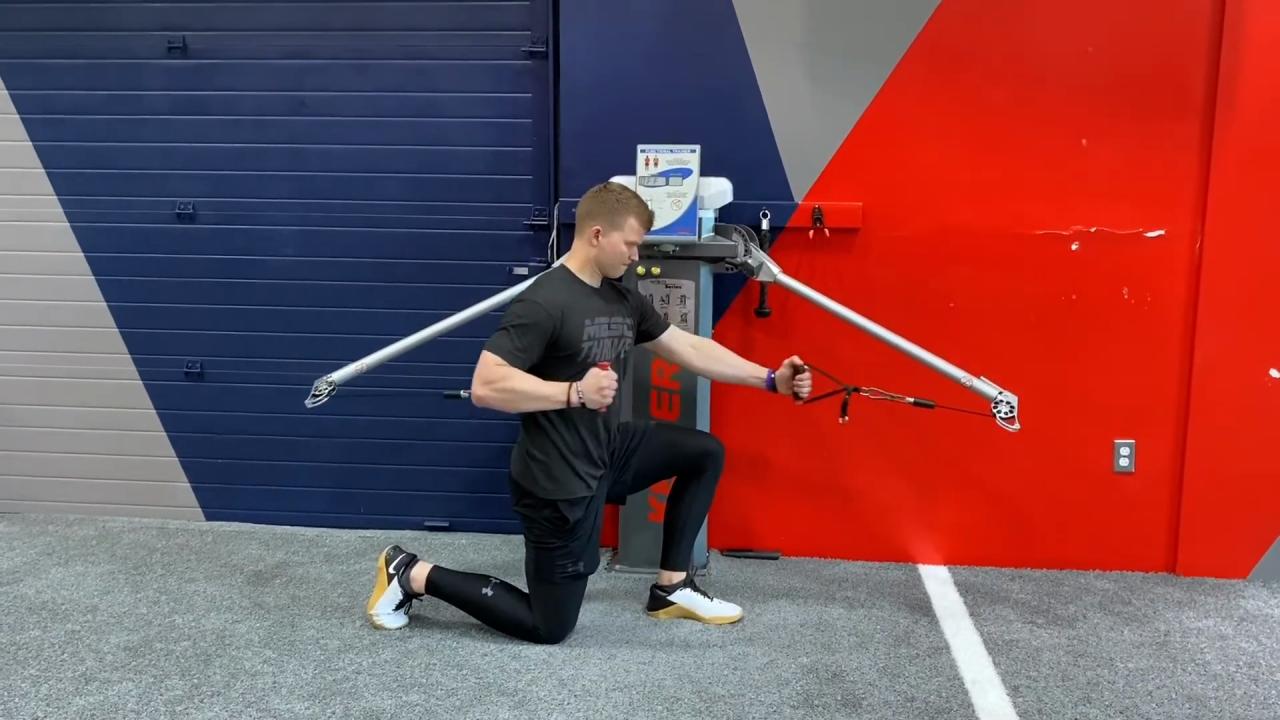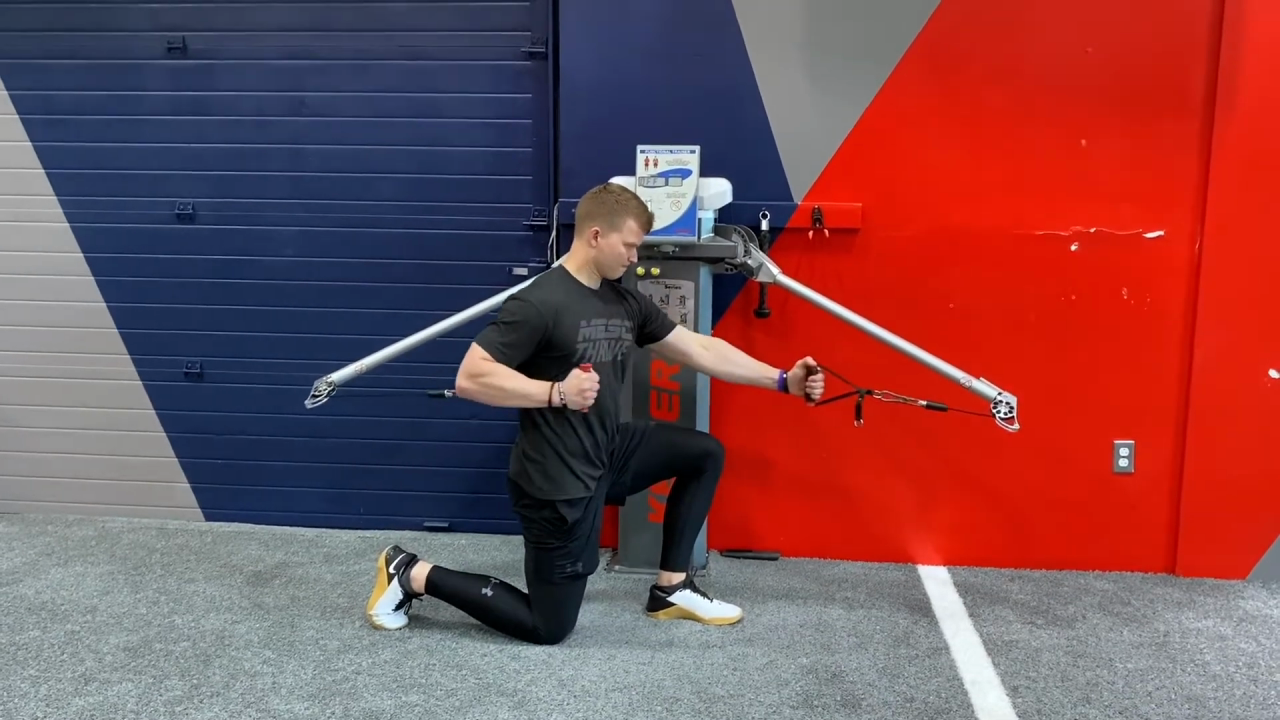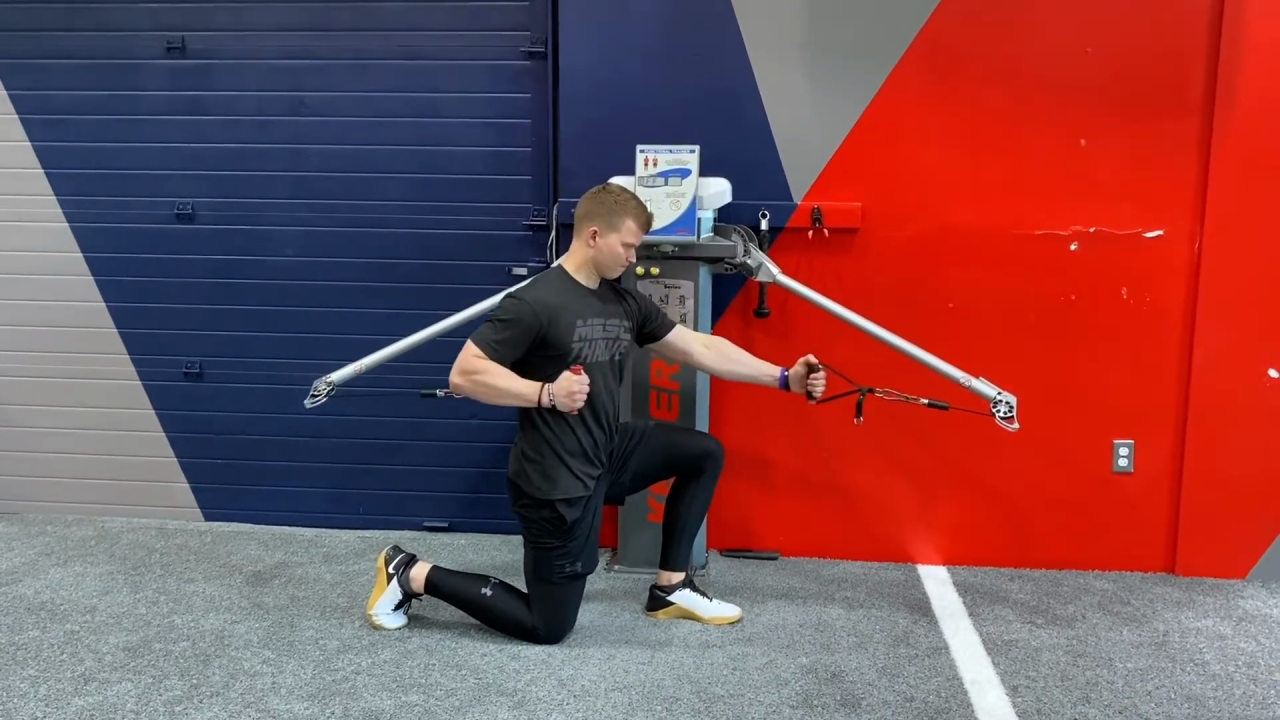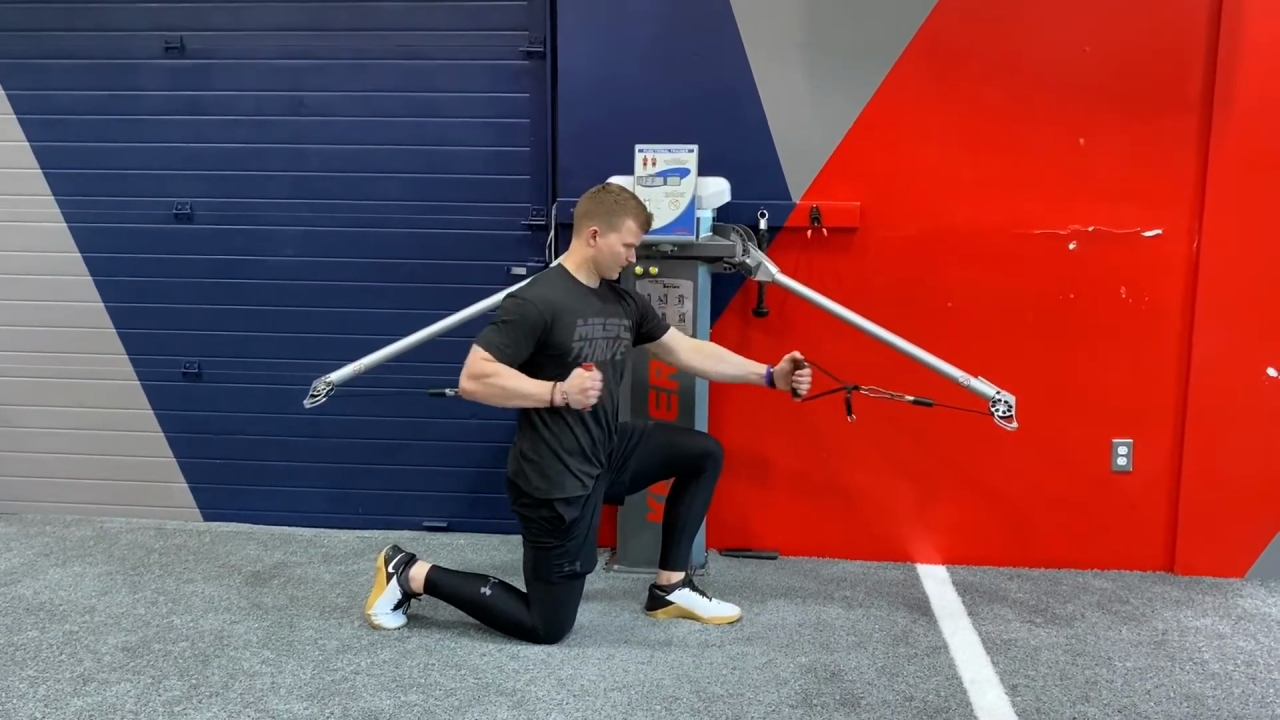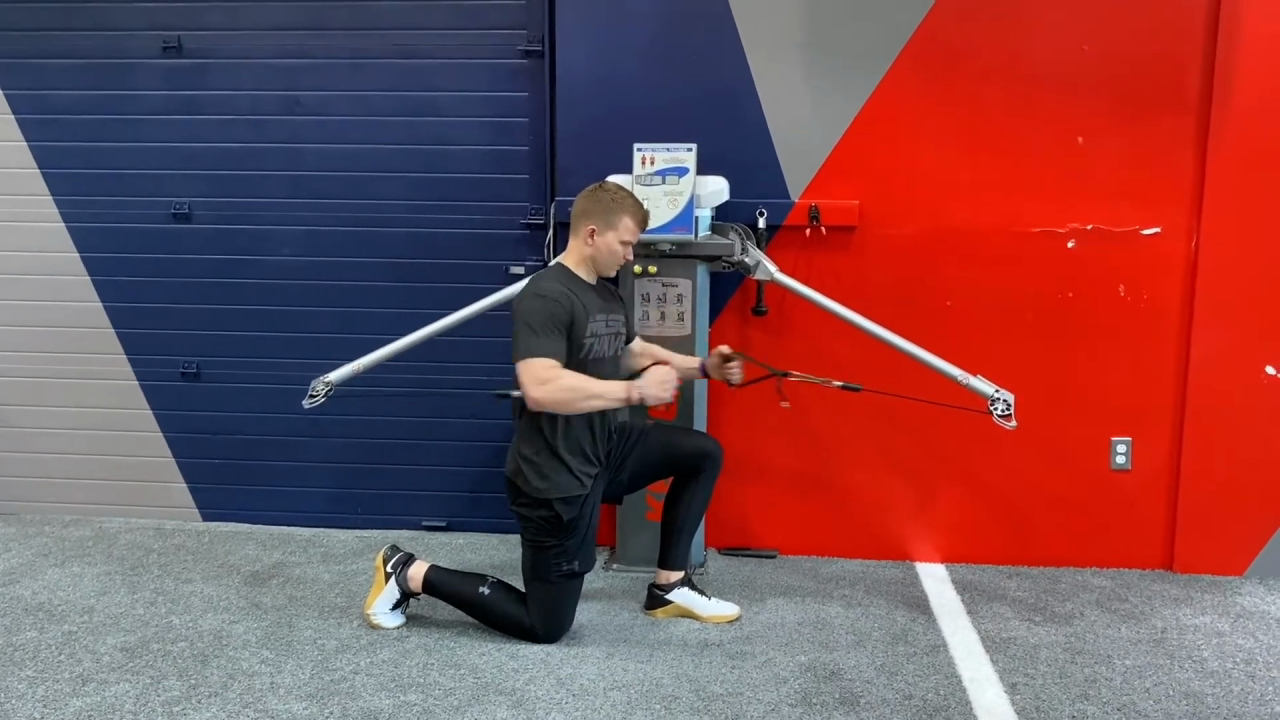
dt=0.2s
person 1, frame 1
left shoulder: (622, 298)
right shoulder: (544, 303)
left elbow: (688, 349)
right elbow: (487, 387)
left wrist: (770, 379)
right wrist: (575, 392)
left hip: (606, 453)
right hip: (557, 481)
left knee: (704, 453)
right knee: (548, 626)
left ankle: (671, 588)
right ankle: (412, 575)
person 1, frame 2
left shoulder: (625, 302)
right shoulder: (539, 303)
left elbow: (698, 349)
right elbow: (470, 378)
left wrist: (783, 380)
right wrist: (556, 393)
left hip: (605, 453)
right hip: (555, 482)
left knee: (704, 454)
right knee: (549, 627)
left ankle: (670, 589)
right ankle: (414, 575)
person 1, frame 3
left shoulder: (625, 302)
right shoulder: (535, 303)
left elbow: (699, 348)
right elbow: (464, 374)
left wrist: (784, 377)
right wrist: (547, 394)
left hip: (606, 452)
right hip: (554, 482)
left knee: (704, 453)
right knee: (548, 627)
left ankle: (670, 588)
right ankle: (414, 576)
person 1, frame 4
left shoulder: (623, 301)
right shoulder: (537, 302)
left elbow: (687, 351)
right elbow: (473, 379)
left wrist: (770, 375)
right wrist: (558, 393)
left hip: (606, 451)
right hip: (553, 480)
left knee: (703, 453)
right knee: (548, 626)
left ankle: (669, 588)
right ankle: (413, 575)
person 1, frame 5
left shoulder: (606, 294)
right shoulder: (546, 298)
left elbow: (634, 355)
right elbow: (542, 391)
left wrist: (704, 366)
right wrist: (634, 391)
left hip: (603, 450)
right hip: (554, 478)
left knee: (701, 452)
right knee: (546, 625)
left ankle: (667, 586)
right ankle: (410, 574)
